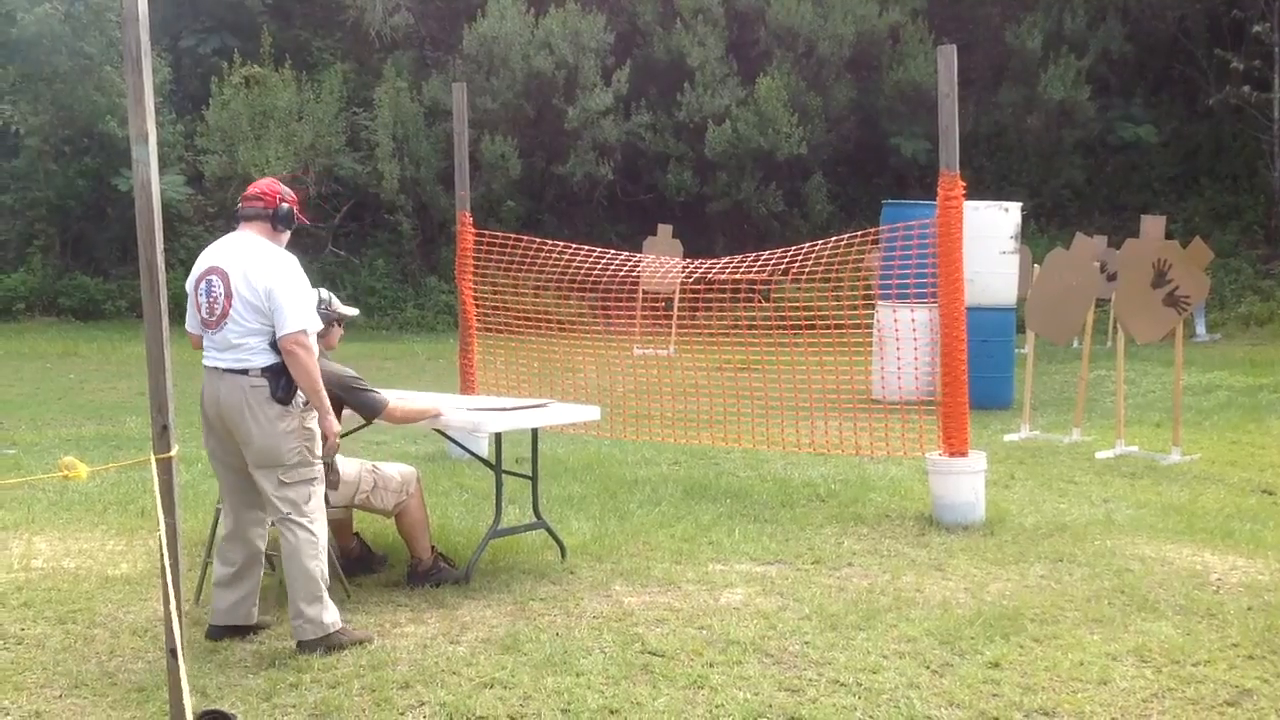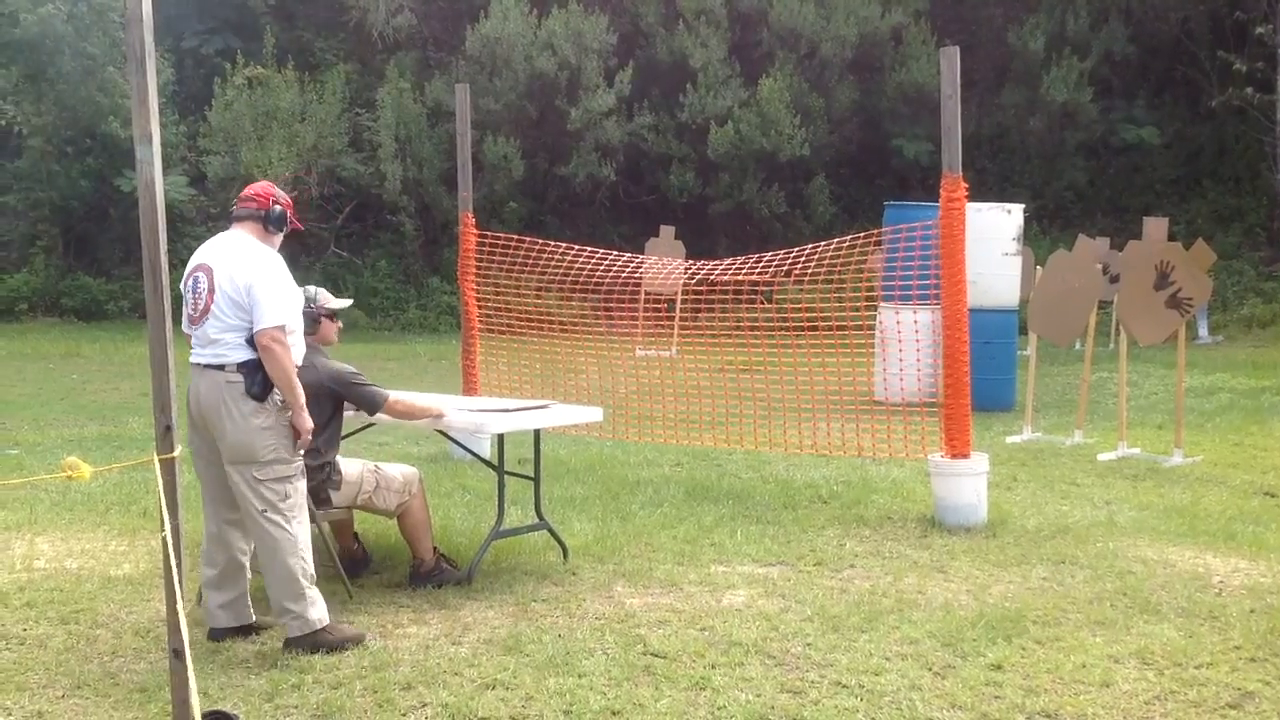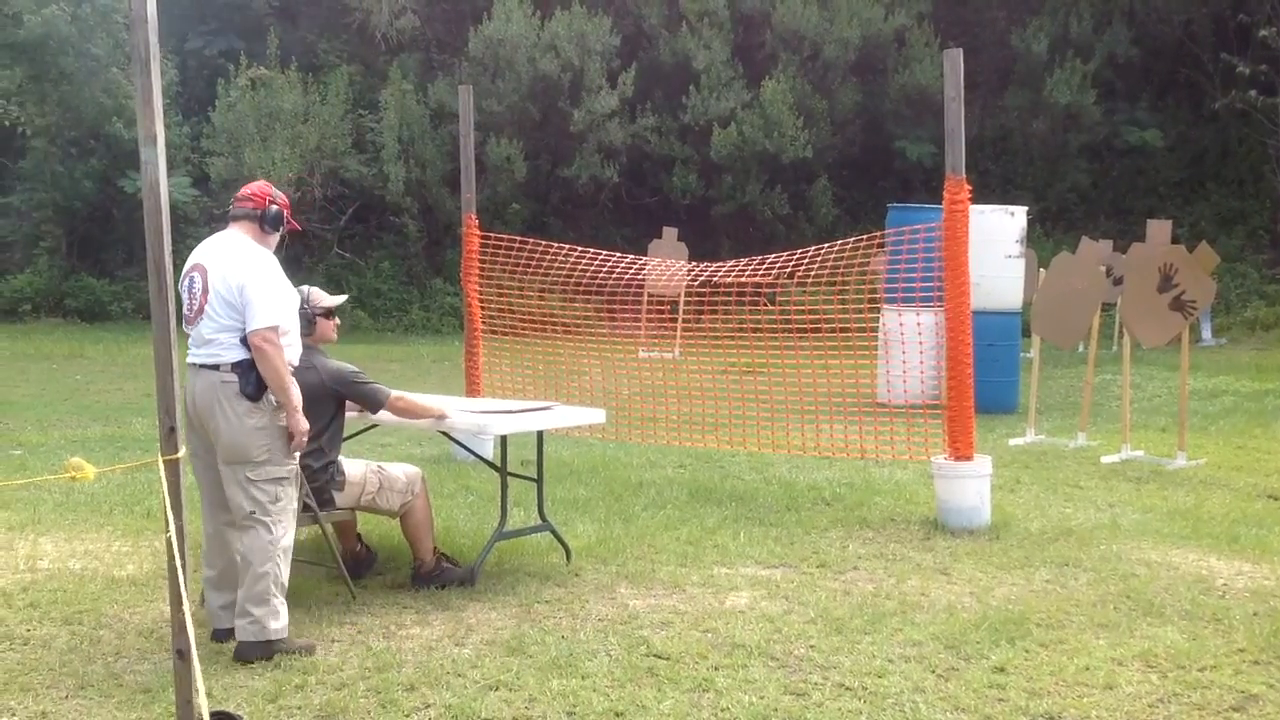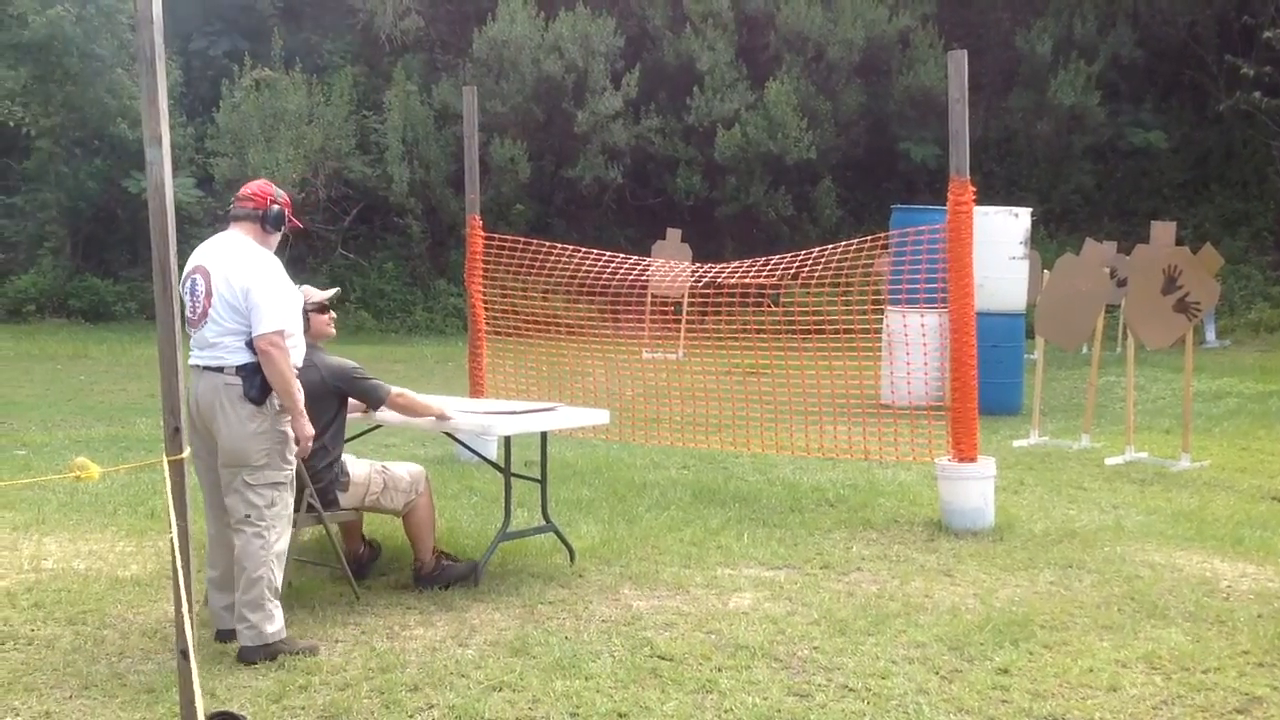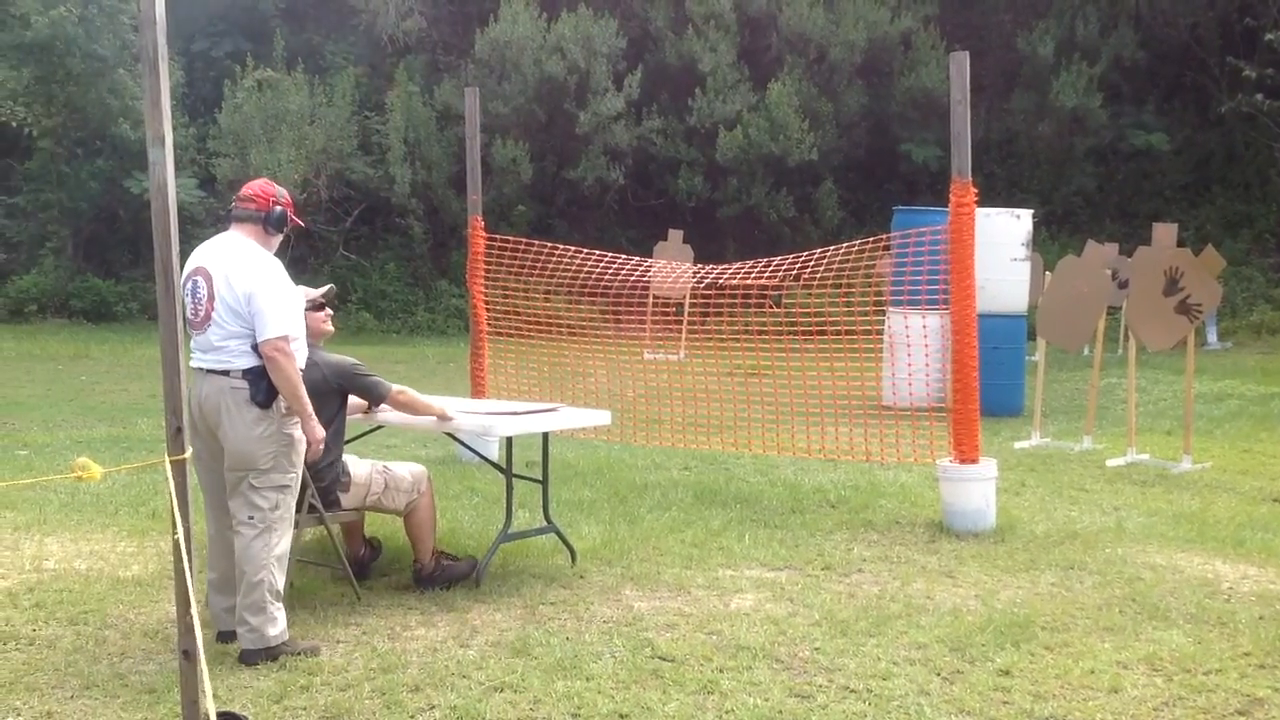
dt=0.2s
person 1, frame 1
left shoulder: (207, 259)
right shoulder: (276, 263)
left elbow: (196, 338)
right elbow: (294, 345)
right wrist: (325, 412)
left hip: (216, 389)
right hip: (266, 396)
left knee: (240, 511)
right knee: (298, 512)
left ankle: (229, 615)
right ankle: (316, 627)
person 1, frame 2
left shoulder: (201, 257)
right shoulder: (261, 261)
right elbow: (270, 341)
right wrist: (299, 408)
left hip: (202, 386)
right hip: (247, 393)
left knee: (223, 512)
right knee: (278, 510)
left ankle: (226, 615)
right ankle: (307, 624)
person 1, frame 3
left shoulder: (201, 255)
right shoulder: (255, 260)
right elbow: (263, 341)
right wrist: (292, 409)
left hip: (199, 384)
right hip: (244, 393)
left knee: (222, 512)
right knee: (266, 513)
left ankle: (226, 617)
right ankle: (261, 632)
person 1, frame 4
left shoulder: (201, 255)
right shoulder: (259, 263)
right elbow: (269, 345)
right wrist: (298, 415)
left hip: (203, 387)
right hip: (248, 396)
left knee: (224, 513)
right knee: (262, 518)
left ankle: (229, 618)
right ankle: (260, 635)
person 1, frame 5
left shoulder: (201, 257)
right shoulder: (261, 266)
right elbow: (275, 351)
right wrist: (307, 418)
left hip: (204, 389)
right hip: (251, 399)
left knee: (225, 515)
right knee: (262, 521)
left ankle: (229, 619)
right ankle: (261, 637)
person 2, frame 1
right shoulder: (332, 374)
right elbow: (394, 412)
left wrist: (364, 399)
right wrist: (434, 409)
left knee: (339, 464)
right knee: (405, 480)
left ankle: (351, 555)
right ankle: (425, 567)
person 2, frame 2
right shoulder: (331, 372)
right elbow: (396, 406)
left wrist: (358, 399)
right wrist: (435, 410)
right hip: (314, 482)
left knee: (338, 465)
right knee: (407, 480)
left ankle: (350, 555)
right ankle: (427, 567)
person 2, frame 3
right shoulder: (332, 372)
right elbow: (397, 403)
left wrist: (358, 402)
right wrist: (437, 411)
right hip: (315, 484)
left knee: (341, 466)
right knee: (410, 480)
left ankle: (354, 556)
right ankle: (428, 568)
person 2, frame 4
right shoulder: (333, 369)
right elbow: (398, 399)
left wrist: (362, 403)
right wrist: (438, 411)
right hip: (319, 485)
left knee: (348, 463)
right knee: (414, 478)
left ankle: (358, 556)
right ankle: (429, 567)
person 2, frame 5
right shoulder: (335, 366)
right elbow: (399, 397)
left wrist: (366, 403)
right wrist: (439, 411)
right hip: (320, 486)
left knee: (352, 464)
right knee: (416, 478)
left ankle: (358, 556)
right ankle: (428, 568)
